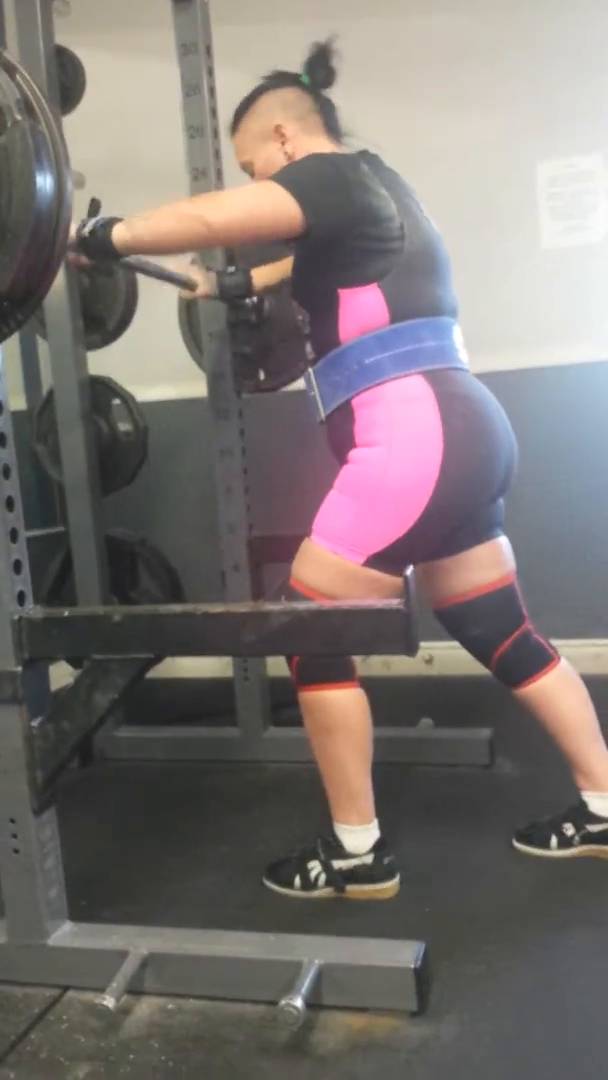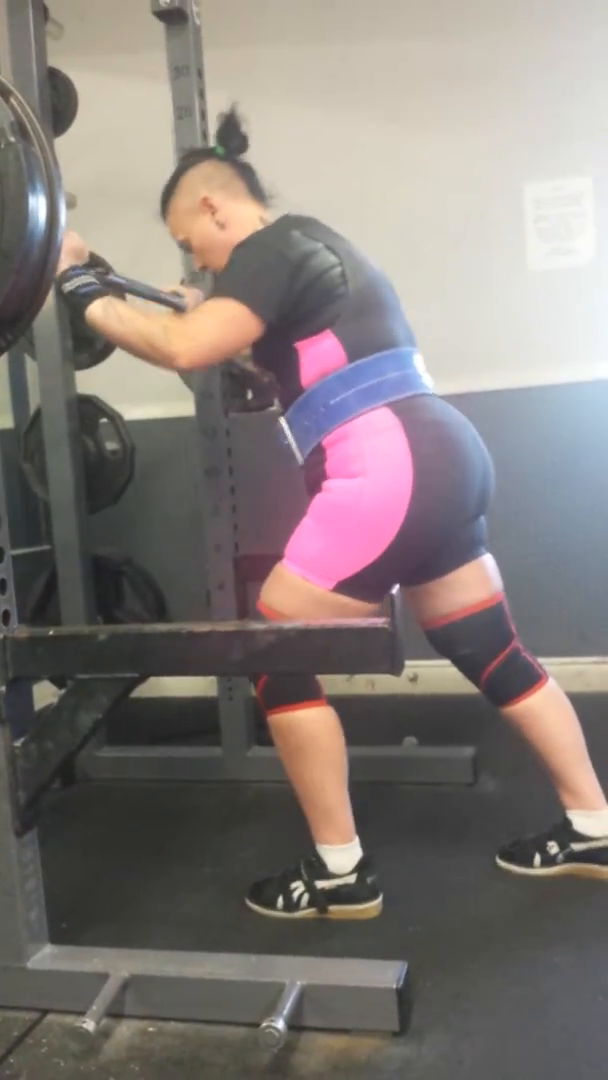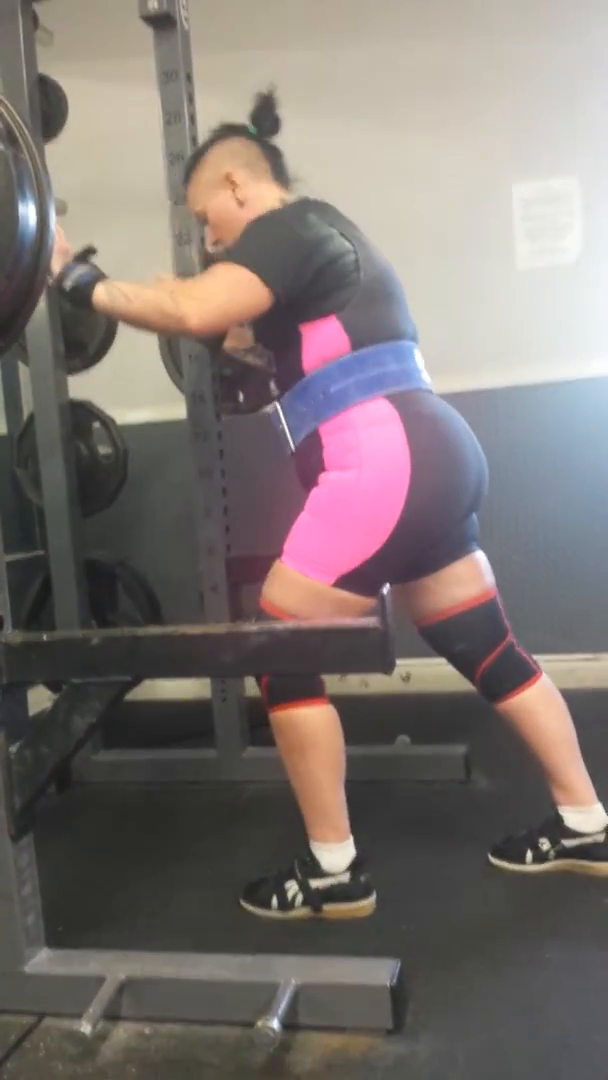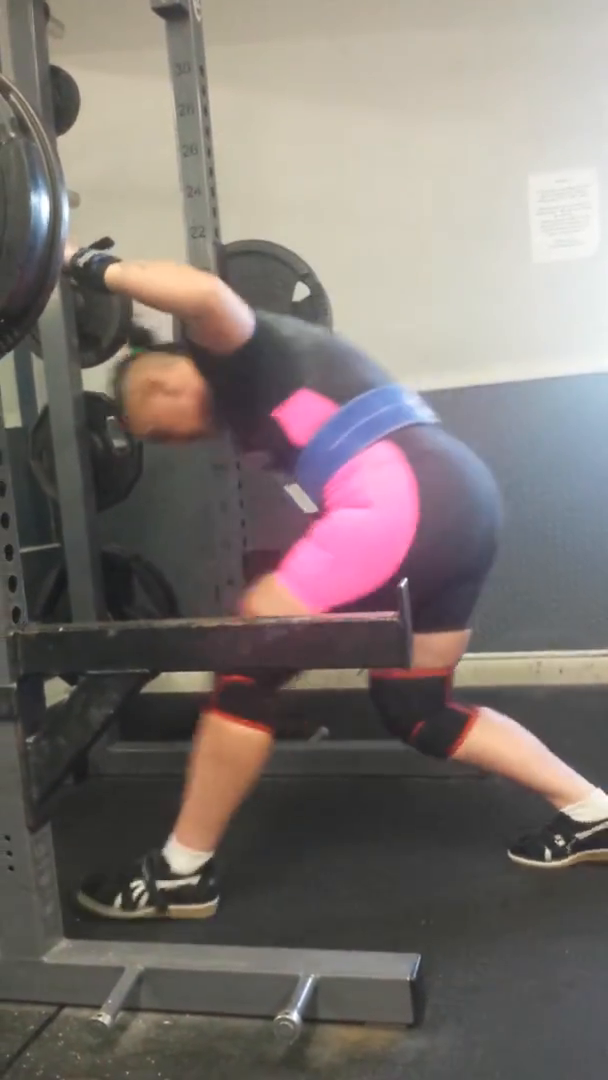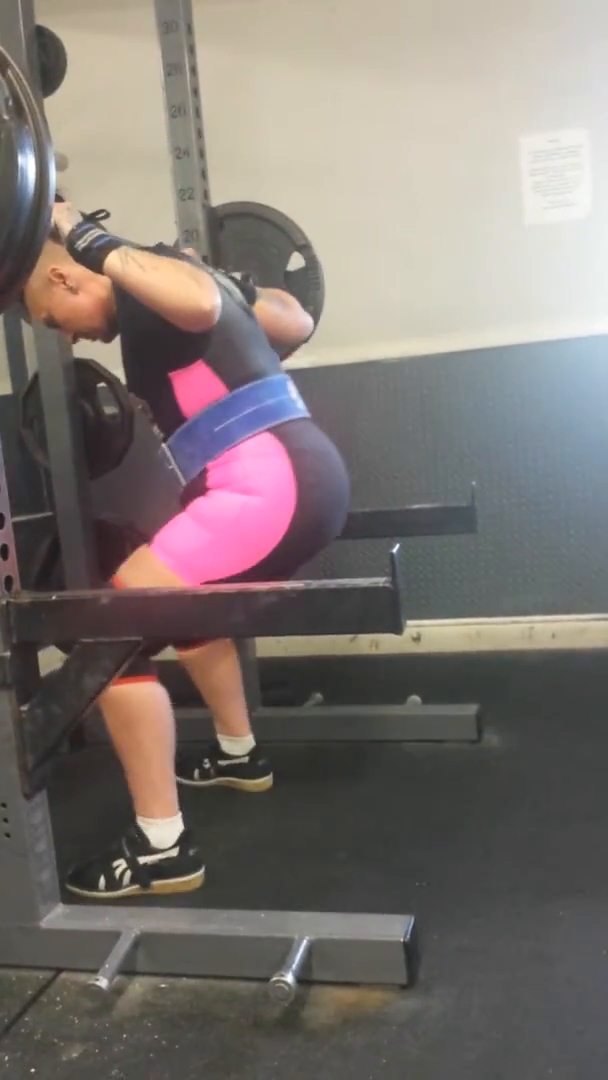
dt=1s
person 1, frame 1
left shoulder: (336, 178)
right shoulder: (364, 189)
left elbow: (217, 216)
right elbow: (316, 276)
left wrist: (104, 235)
right wrist: (234, 286)
left hip: (412, 440)
right hip: (463, 432)
right knee: (502, 636)
left ankle: (358, 852)
person 1, frame 2
left shoulder: (272, 249)
right shoulder: (311, 246)
left elbow: (186, 349)
left wrist: (82, 290)
right wrist: (209, 307)
left hip: (386, 472)
right hip: (442, 459)
left knee: (276, 658)
right knee: (492, 656)
left ankle: (340, 872)
person 1, frame 3
left shoulder: (287, 227)
right shoulder: (320, 234)
left elbow: (196, 312)
left wrist: (80, 282)
right wrist: (217, 318)
left hip: (381, 465)
right hip: (432, 455)
right knee: (485, 649)
left ankle: (333, 871)
person 1, frame 4
left shoulder: (230, 360)
right shoulder: (266, 355)
left elbow: (205, 296)
left wrist: (99, 270)
left hip: (400, 501)
right hip: (456, 494)
left knee: (248, 668)
right knee: (418, 709)
left ankle: (180, 874)
person 1, frame 5
left shoulder: (144, 286)
right shoulder: (174, 276)
left elbow: (197, 305)
right elbow: (297, 323)
left wrist: (94, 244)
left hip: (269, 487)
right hip: (308, 473)
right knee: (182, 599)
left ankle: (161, 849)
right ankle: (239, 754)
